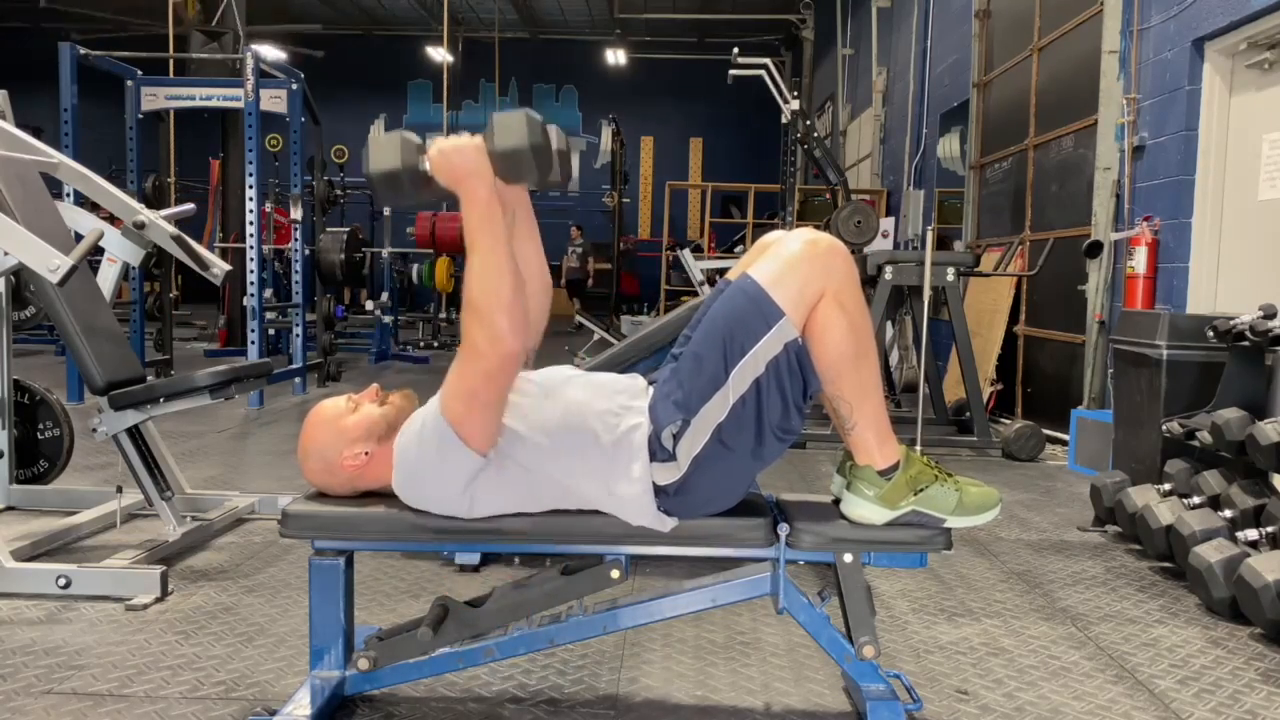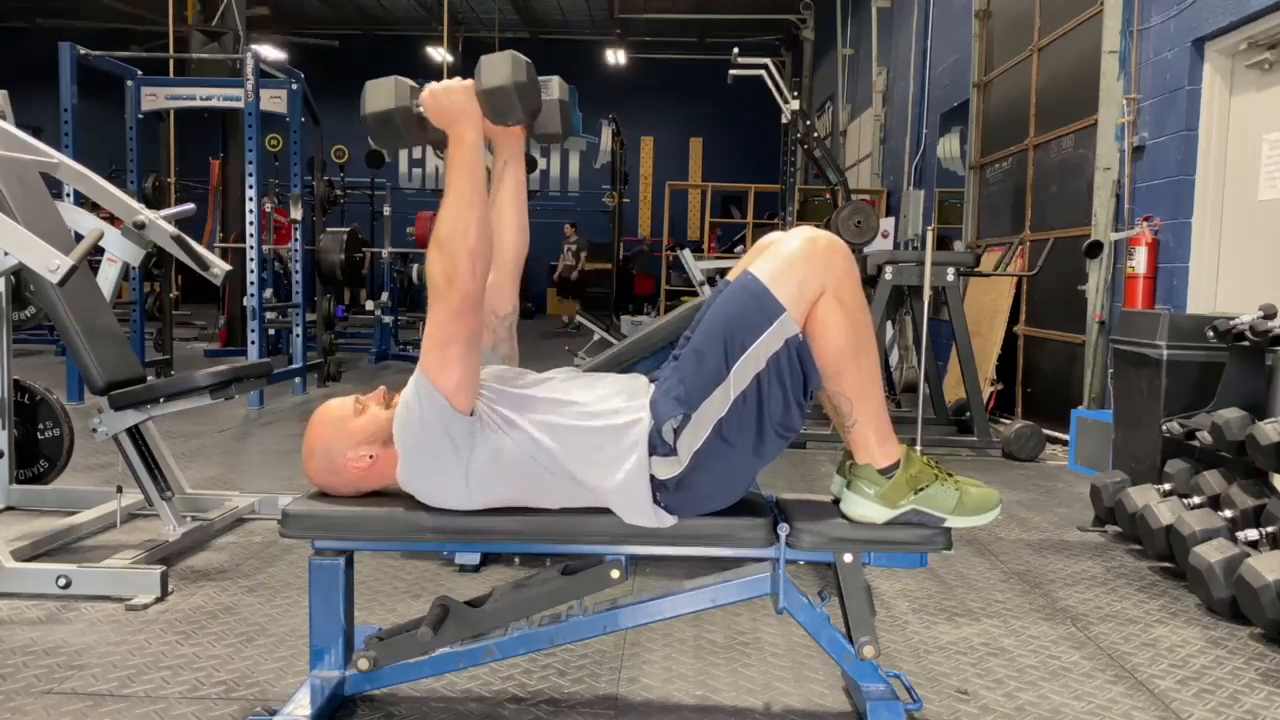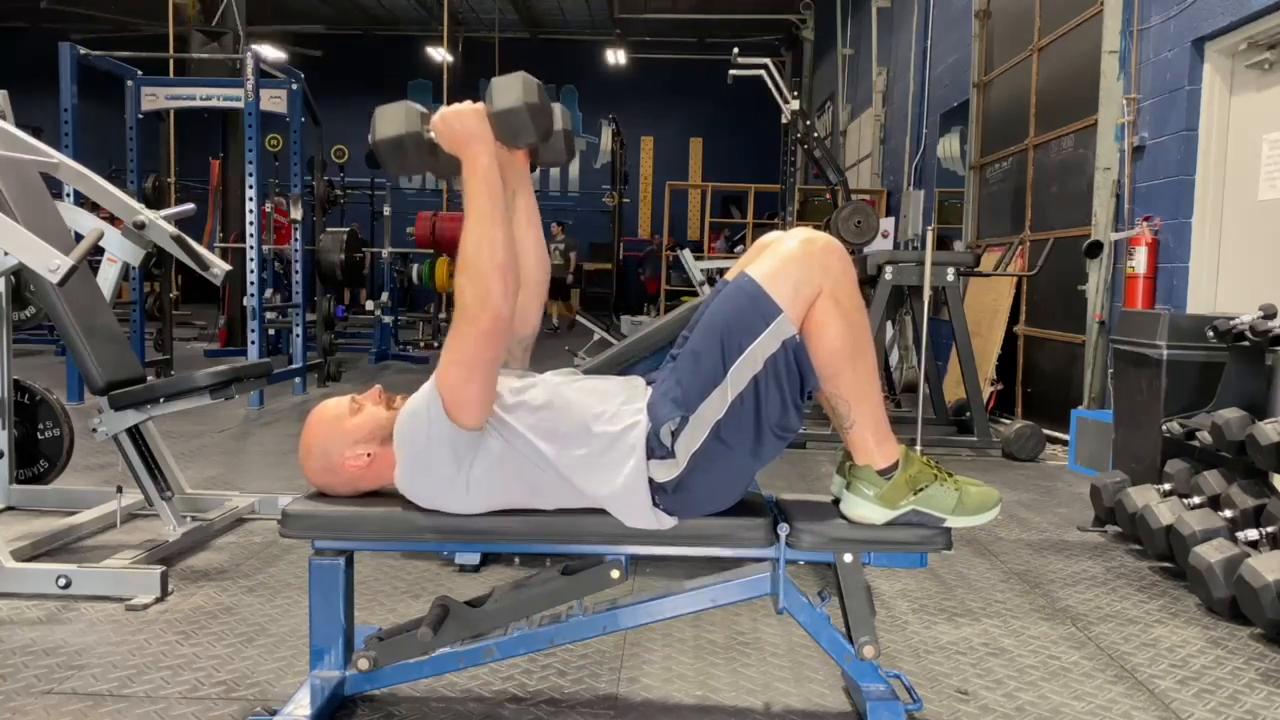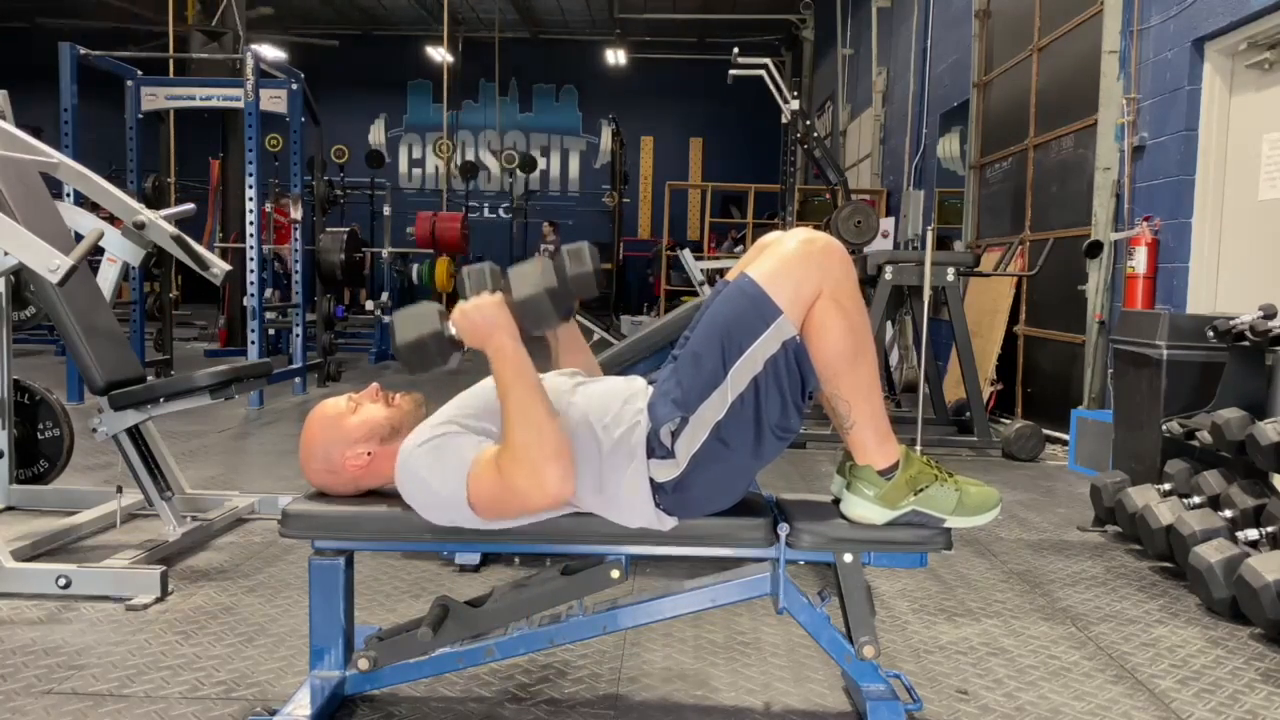
dt=0.5s
person 1, frame 1
left shoulder: (452, 424)
right shoulder: (428, 459)
left elbow: (528, 317)
right elbow: (504, 342)
left wrist: (511, 192)
right wrist: (472, 191)
left hip: (659, 416)
right hip: (677, 456)
left knee: (781, 251)
right knee: (814, 259)
left ankle: (868, 465)
right ankle: (886, 479)
person 1, frame 2
left shoulder: (462, 404)
right shoulder: (428, 443)
left elbow: (497, 281)
right elbow: (456, 288)
left wrist: (507, 148)
right wrist: (463, 132)
left hip: (669, 422)
right hip: (679, 453)
left knee: (782, 251)
right knee: (815, 256)
left ankle: (868, 460)
right ankle: (885, 476)
person 1, frame 3
left shoulder: (461, 413)
right shoulder: (429, 449)
left elbow: (524, 298)
right elbow: (487, 313)
left wrist: (512, 170)
right wrist: (476, 156)
left hip: (663, 422)
right hip: (676, 455)
left knee: (779, 253)
right knee: (811, 258)
left ankle: (866, 463)
right ankle: (883, 475)
person 1, frame 4
left shoulder: (441, 433)
right shoulder: (427, 464)
right elbow: (551, 483)
right wrist: (501, 342)
left hip: (661, 417)
right hip: (678, 453)
left knee: (781, 252)
right knee: (813, 256)
left ankle: (866, 463)
right ankle: (885, 477)
